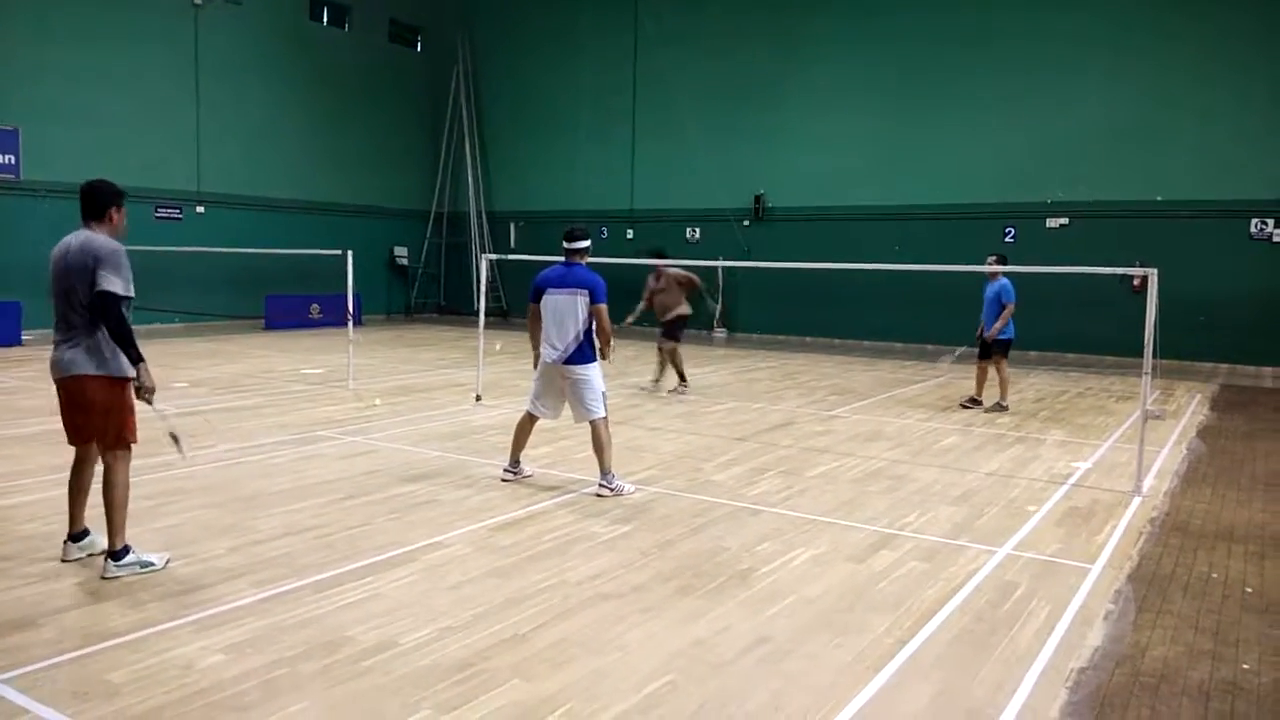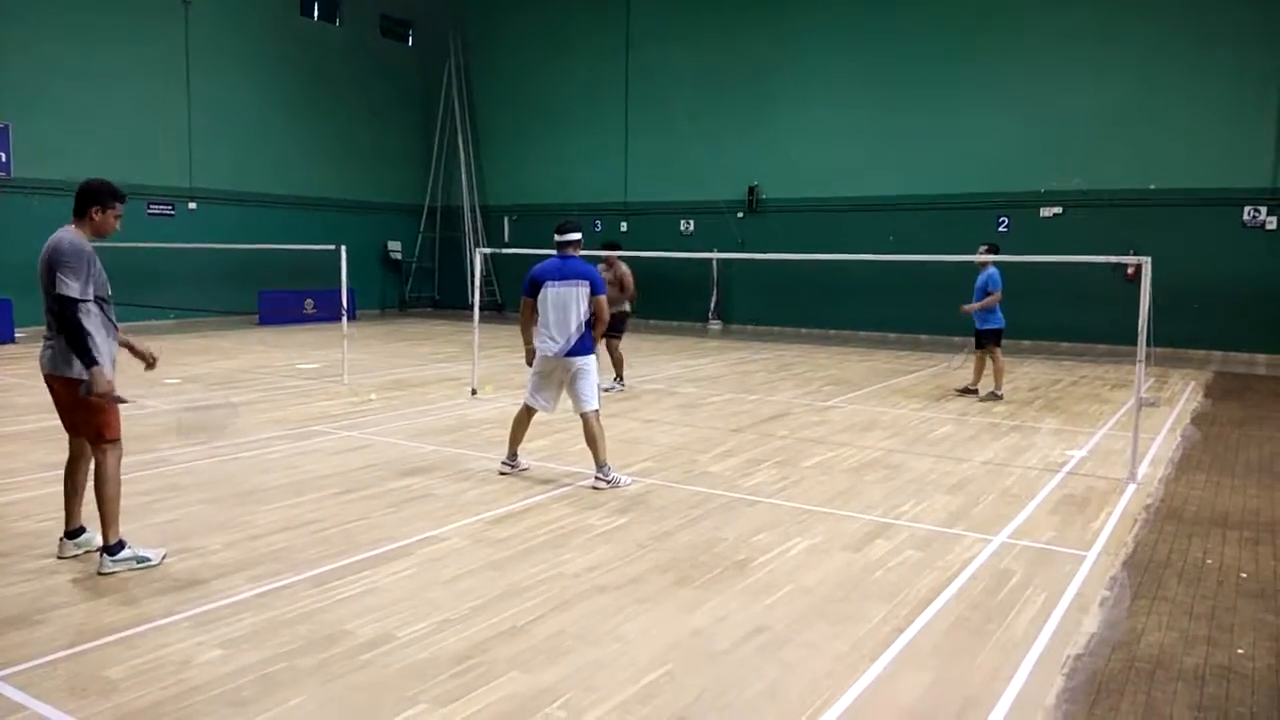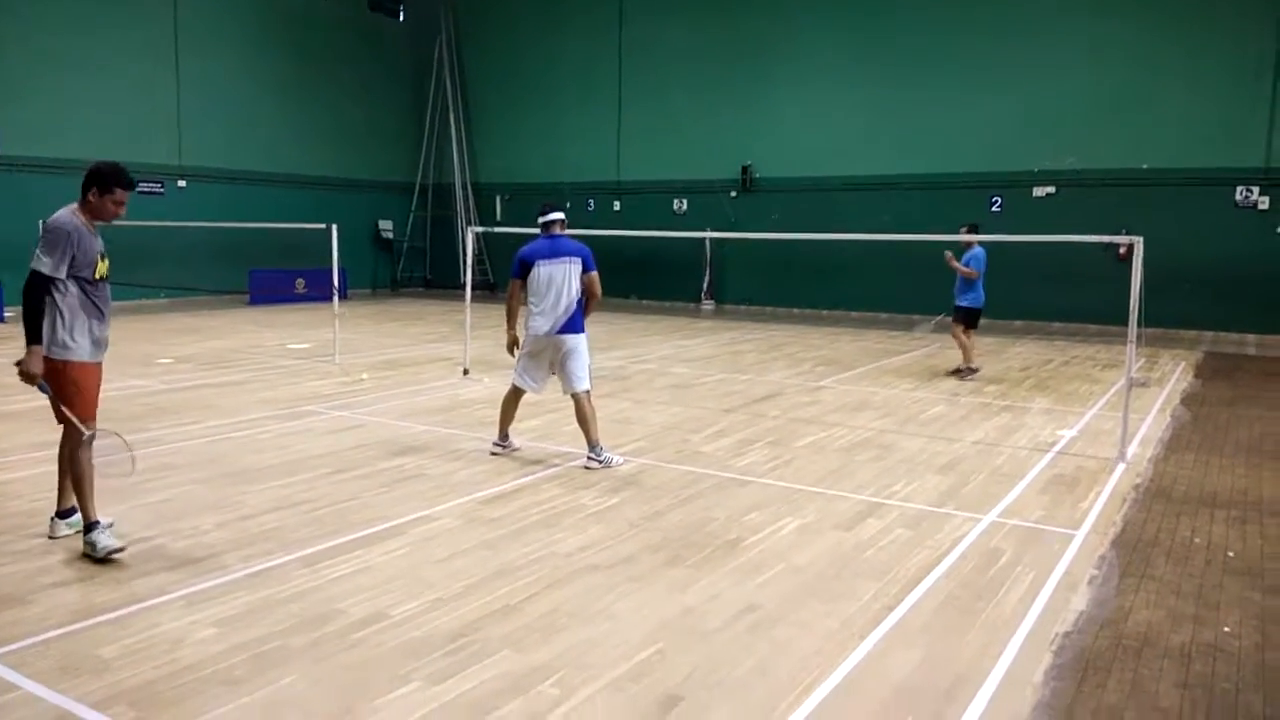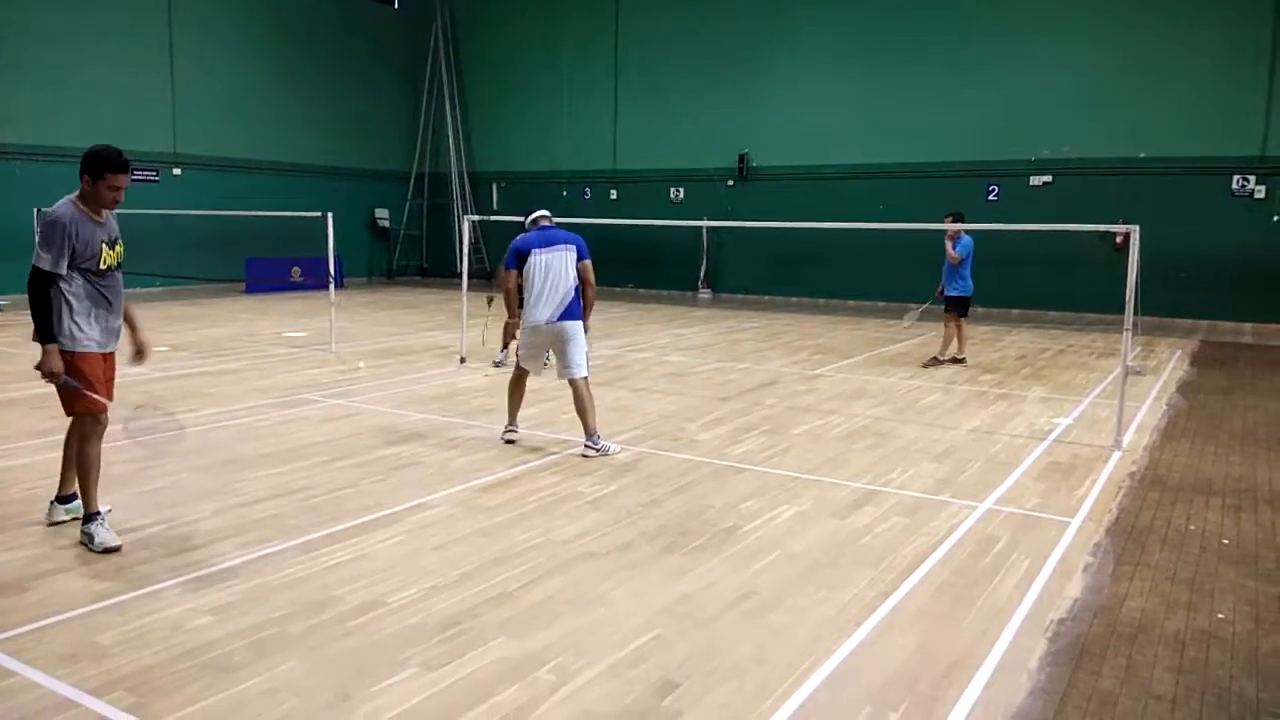
dt=0.4s
person 1, frame 1
left shoulder: (61, 250)
right shoulder: (108, 250)
right elbow: (110, 313)
right wrist: (139, 365)
left hip: (66, 366)
right hip: (101, 369)
left knee: (85, 452)
right knee: (116, 457)
left ankle: (77, 537)
right ankle: (118, 554)
person 1, frame 2
left shoulder: (65, 244)
right shoulder: (74, 248)
right elbow: (68, 315)
left wrist: (131, 345)
right wrist: (96, 369)
left hip: (63, 367)
right hip: (79, 370)
left knee: (81, 448)
right knee: (108, 451)
left ankle: (73, 535)
right ankle: (114, 549)
person 1, frame 3
left shoulder: (90, 231)
right shoulder: (64, 228)
right elbow: (35, 289)
right wrist: (34, 350)
left hip: (87, 348)
right hip: (67, 350)
left knee: (76, 431)
right knee: (81, 432)
left ankle: (65, 514)
right ankle: (92, 529)
person 1, frame 4
left shoulder: (108, 219)
right shoulder: (62, 220)
right elbow: (40, 285)
left wrist: (134, 328)
right wrist: (49, 348)
left hip: (104, 339)
right hip: (76, 342)
left knee: (87, 420)
right knee: (92, 422)
left ankle: (65, 499)
right ankle: (92, 519)
person 2, frame 1
left shoulder: (543, 278)
right shoulder: (593, 281)
left elbow: (533, 319)
right elbow: (603, 325)
left wrist: (537, 350)
right wrist: (605, 347)
left hip: (549, 359)
right hip: (581, 362)
left knee: (532, 413)
right knee: (598, 420)
left ankle: (512, 466)
right ankle: (607, 480)
person 2, frame 2
left shoulder: (537, 272)
right shoulder: (590, 273)
left elbow: (526, 314)
right elbow: (603, 316)
left wrist: (528, 345)
right wrist: (595, 336)
left hip: (546, 353)
right hip: (580, 354)
left knee: (529, 406)
right knee: (590, 413)
left ankle: (510, 460)
right ankle: (603, 472)
person 2, frame 3
left shoulder: (525, 253)
right shoulder: (581, 251)
left elbow: (513, 296)
right elbow: (595, 293)
left wrist: (511, 331)
left hip: (536, 333)
right hip: (571, 333)
left knee: (517, 387)
right knee: (580, 393)
left ankle: (502, 440)
right ankle: (595, 453)
person 2, frame 4
left shoulder: (519, 244)
right shoulder: (574, 241)
left elbow: (509, 286)
right elbow: (589, 283)
left wrist: (513, 318)
right wrist: (585, 317)
left hip: (534, 321)
right hip: (568, 320)
left knee: (520, 371)
right knee: (579, 380)
left ankle: (511, 426)
right ankle: (592, 440)
